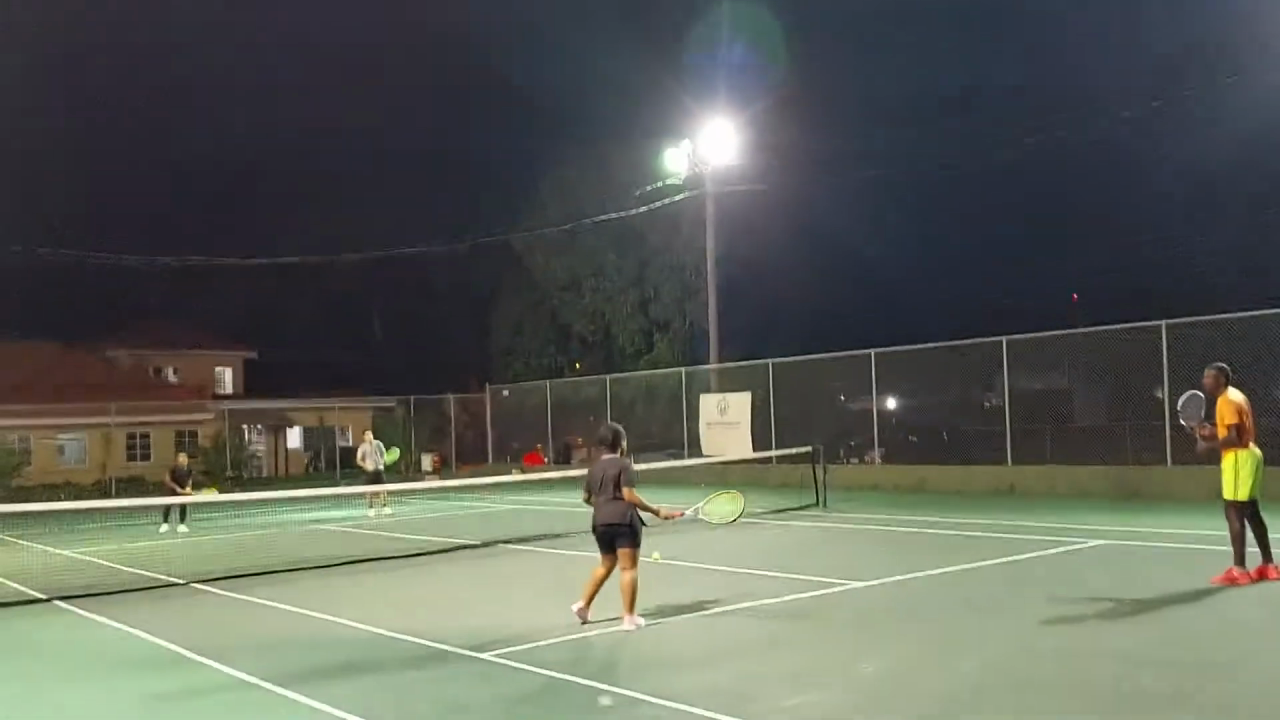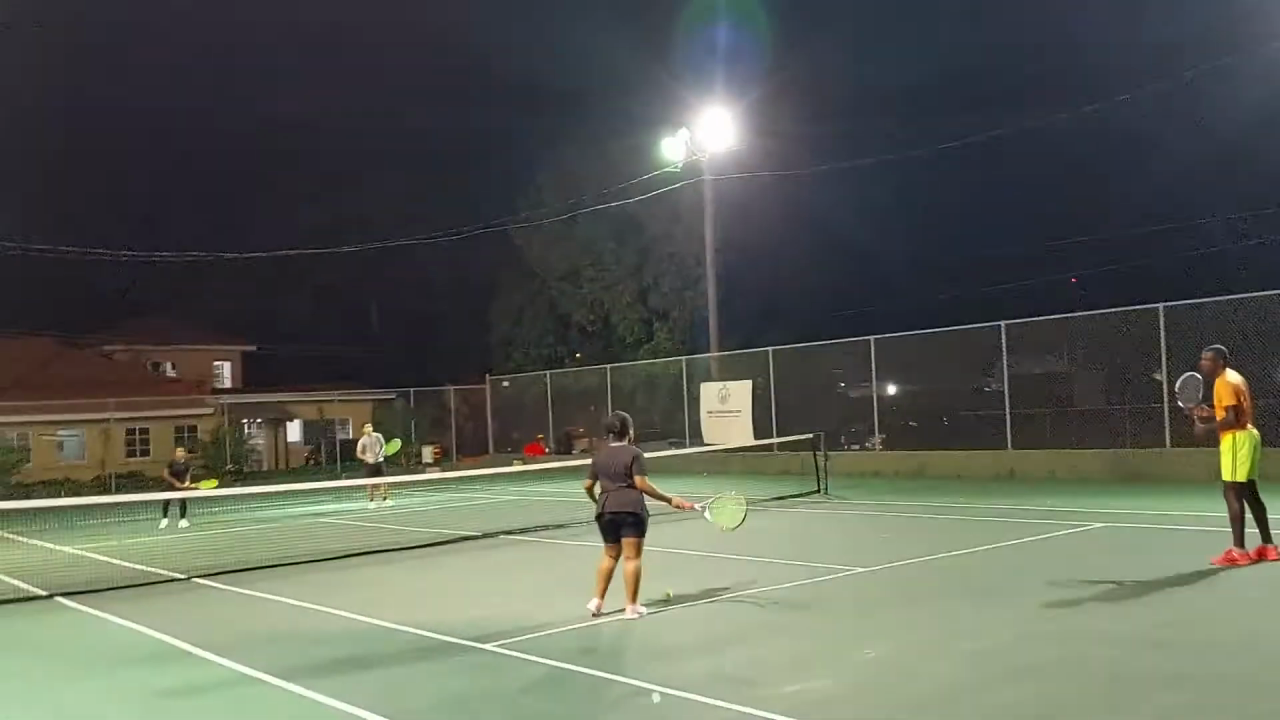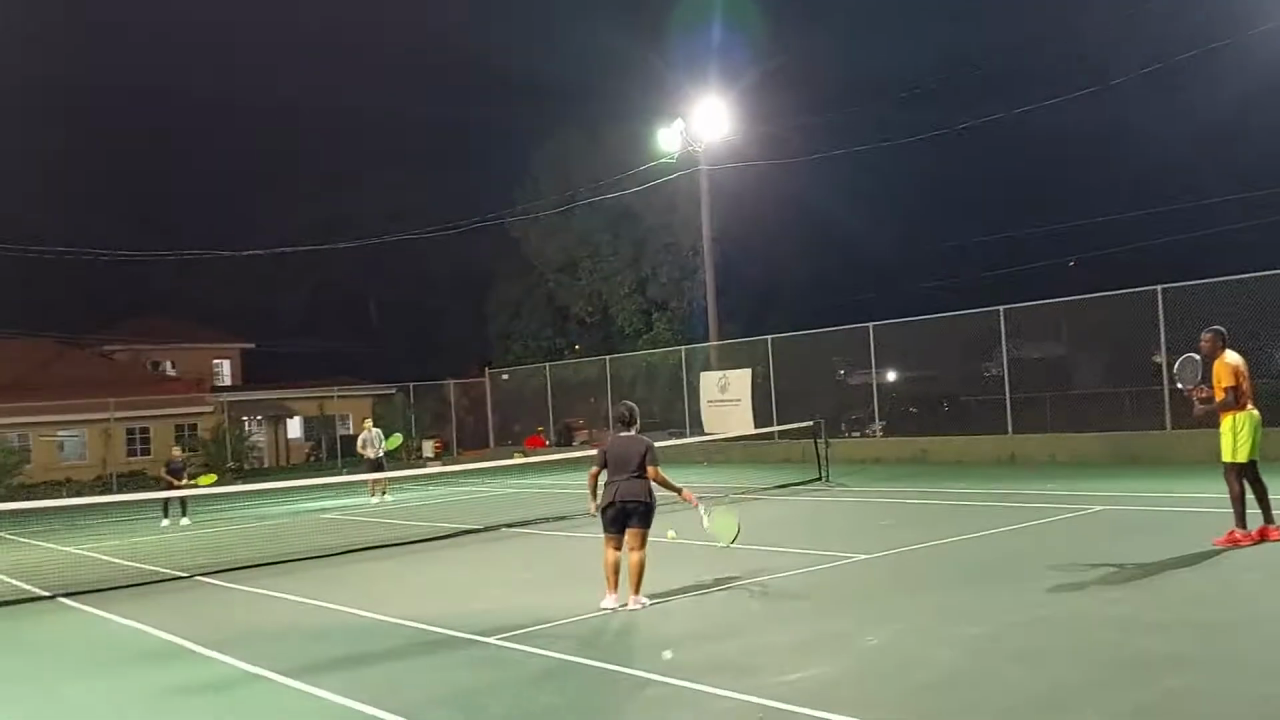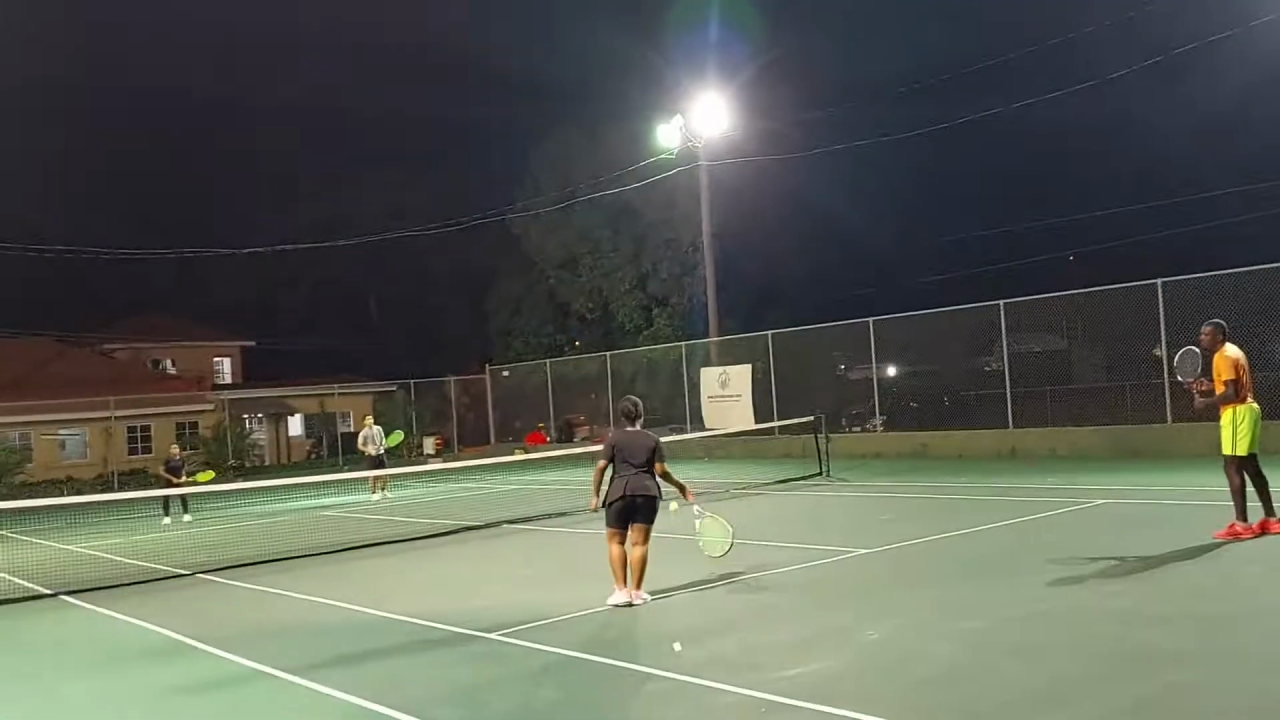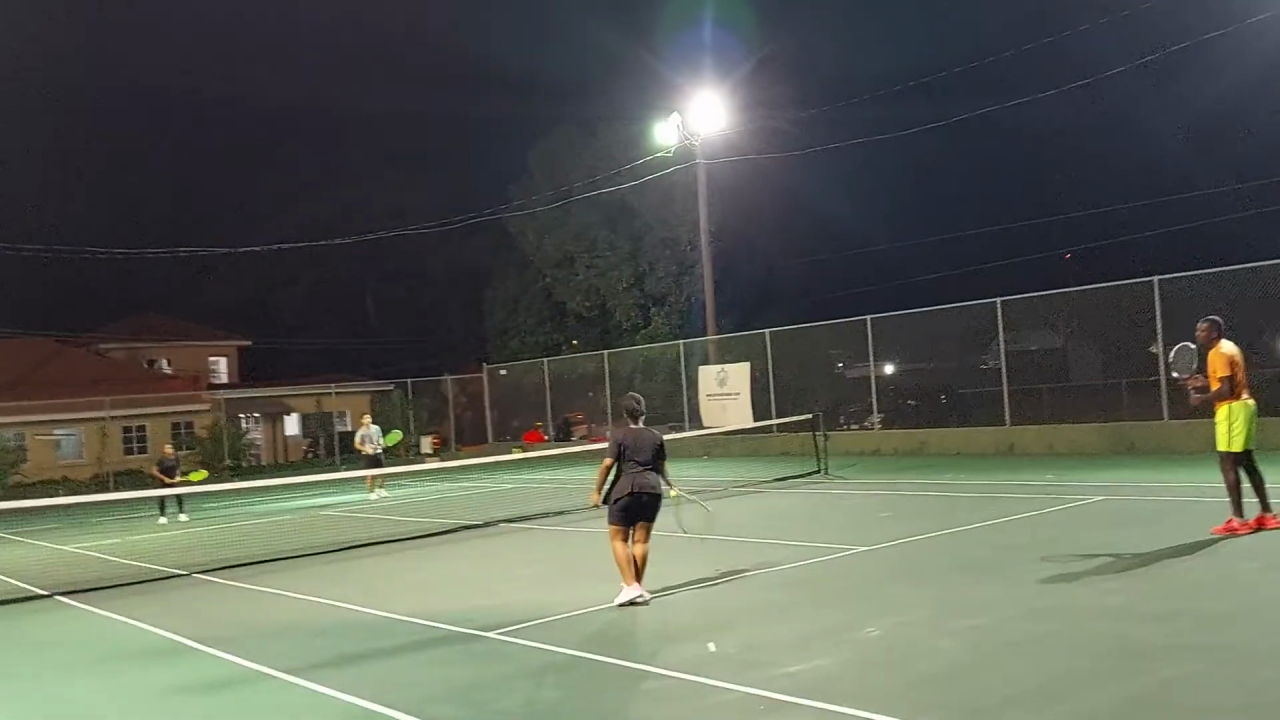
dt=0.1s
person 1, frame 1
left shoulder: (1227, 400)
right shoulder: (1235, 396)
left elbow: (1235, 437)
left wrist: (1209, 446)
right wrist: (1214, 432)
left hip: (1239, 458)
right hip: (1248, 455)
left knee: (1233, 511)
right knee: (1251, 511)
left ankle: (1239, 570)
person 1, frame 2
left shoulder: (1224, 382)
right shoulder: (1233, 378)
left elbow: (1233, 419)
left wrist: (1207, 428)
right wrist: (1211, 413)
left hip: (1237, 439)
right hip: (1246, 436)
left knee: (1232, 493)
right knee: (1249, 492)
left ankle: (1239, 551)
right ankle: (1268, 546)
person 1, frame 3
left shoulder: (1223, 363)
right shoulder: (1233, 358)
left elbow: (1232, 400)
left wrist: (1206, 409)
right wrist: (1211, 394)
left hip: (1237, 420)
right hip: (1247, 417)
left knee: (1232, 474)
right knee: (1250, 473)
left ankle: (1241, 532)
person 1, frame 4
left shoulder: (1223, 356)
right shoulder: (1232, 351)
left elbow: (1232, 393)
left wrist: (1206, 402)
right wrist: (1211, 387)
left hip: (1237, 413)
right hip: (1247, 409)
left knee: (1232, 467)
right knee: (1251, 466)
left ankle: (1242, 524)
person 1, frame 5
left shoulder: (1219, 353)
right shoulder: (1228, 348)
left elbow: (1227, 390)
left wrist: (1202, 398)
right wrist: (1206, 383)
left hip: (1232, 409)
right hip: (1243, 406)
left knee: (1227, 463)
right knee: (1246, 462)
left ankle: (1239, 520)
person 2, frame 1
left shoulder: (594, 467)
right shoulder: (624, 465)
left elbow: (587, 499)
right elbow: (629, 496)
right wrist: (657, 511)
left hip: (600, 520)
right hip: (624, 519)
left knee: (606, 565)
right knee: (629, 568)
left ankle: (583, 604)
right ankle: (629, 617)
person 2, frame 2
left shoulder: (600, 455)
right shoulder: (634, 453)
left elbow: (588, 485)
right elbow: (642, 484)
left wrist: (597, 502)
right wrist: (670, 500)
left hip: (606, 509)
right hip: (631, 508)
left knee: (610, 555)
right knee: (632, 557)
left ankle: (598, 600)
right ankle: (632, 606)
person 2, frame 3
left shoulder: (608, 444)
right shoulder: (645, 444)
left elbow: (593, 473)
right elbow: (655, 475)
left wrist: (593, 499)
right wrist: (679, 491)
left hip: (613, 499)
right hip: (641, 498)
left knee: (612, 547)
right knee: (636, 548)
left ankle: (611, 595)
right ankle: (635, 596)
person 2, frame 4
left shoulder: (615, 438)
right shoulder: (652, 439)
left elbow: (600, 467)
right elbow: (661, 471)
left wrist: (595, 494)
right wrist: (681, 487)
left hip: (620, 493)
right hip: (647, 493)
left knee: (615, 542)
right knee: (640, 543)
left ankle: (621, 591)
right ankle: (636, 591)
person 2, frame 5
left shoulder: (620, 436)
right shoulder: (656, 437)
left elbow: (607, 464)
right elbow: (662, 469)
left wrist: (597, 491)
right wrist: (667, 482)
left hip: (625, 490)
right hip: (651, 490)
left knee: (618, 539)
right knee: (642, 541)
left ankle: (630, 586)
right ankle: (635, 588)
